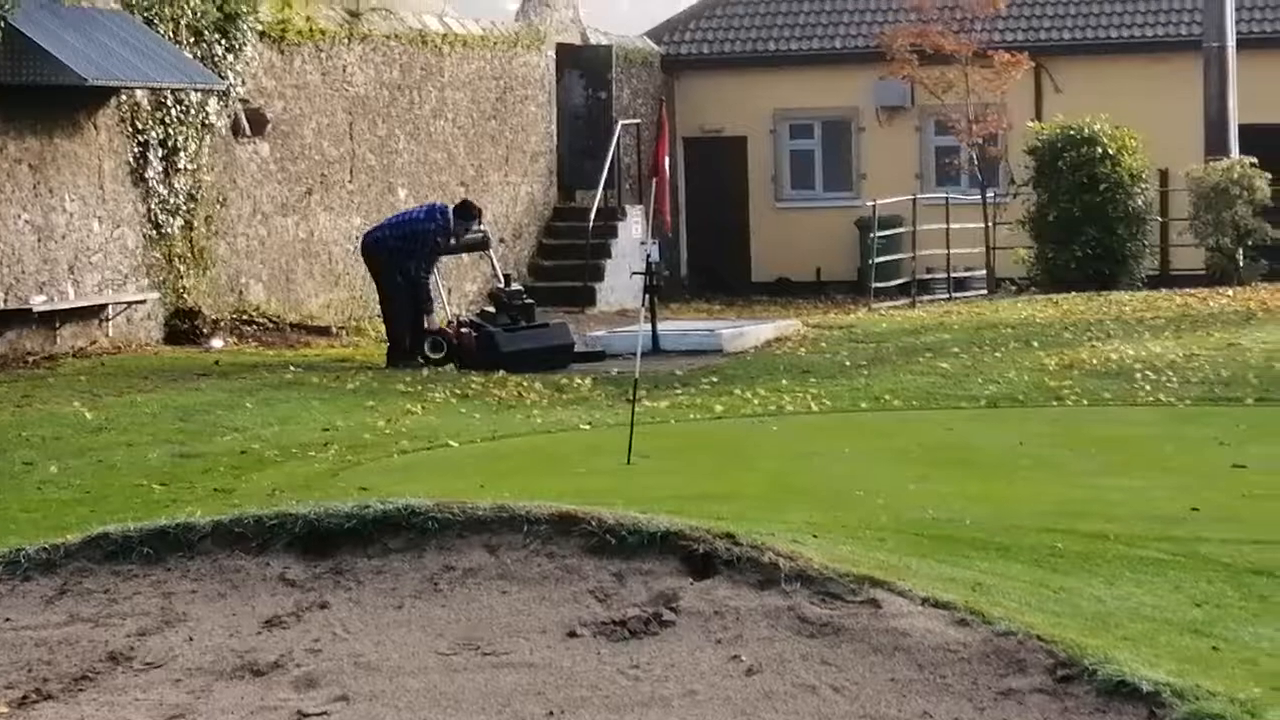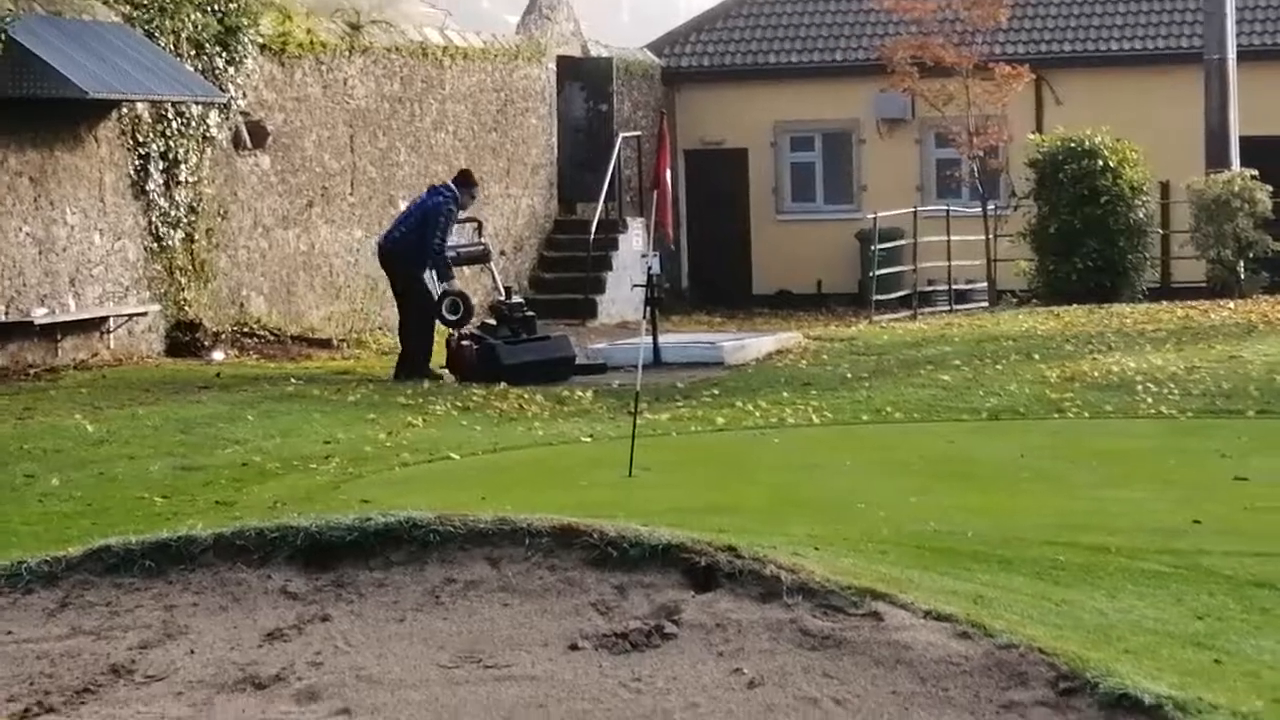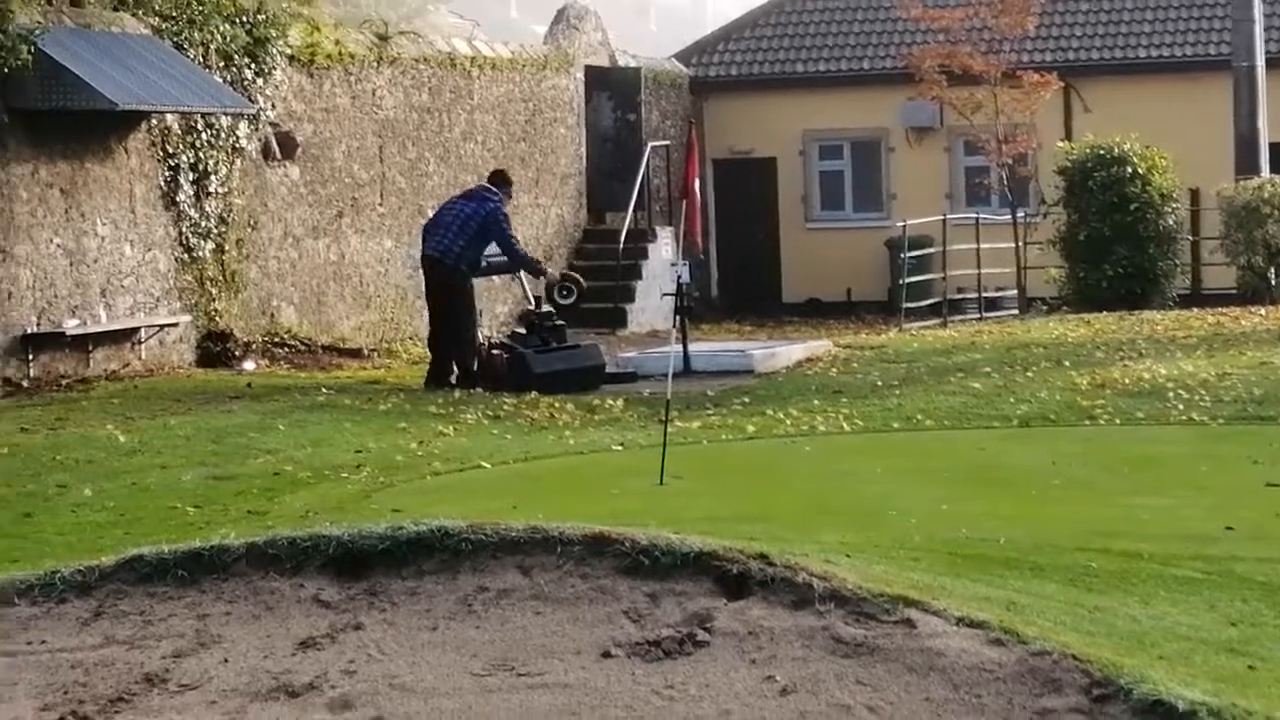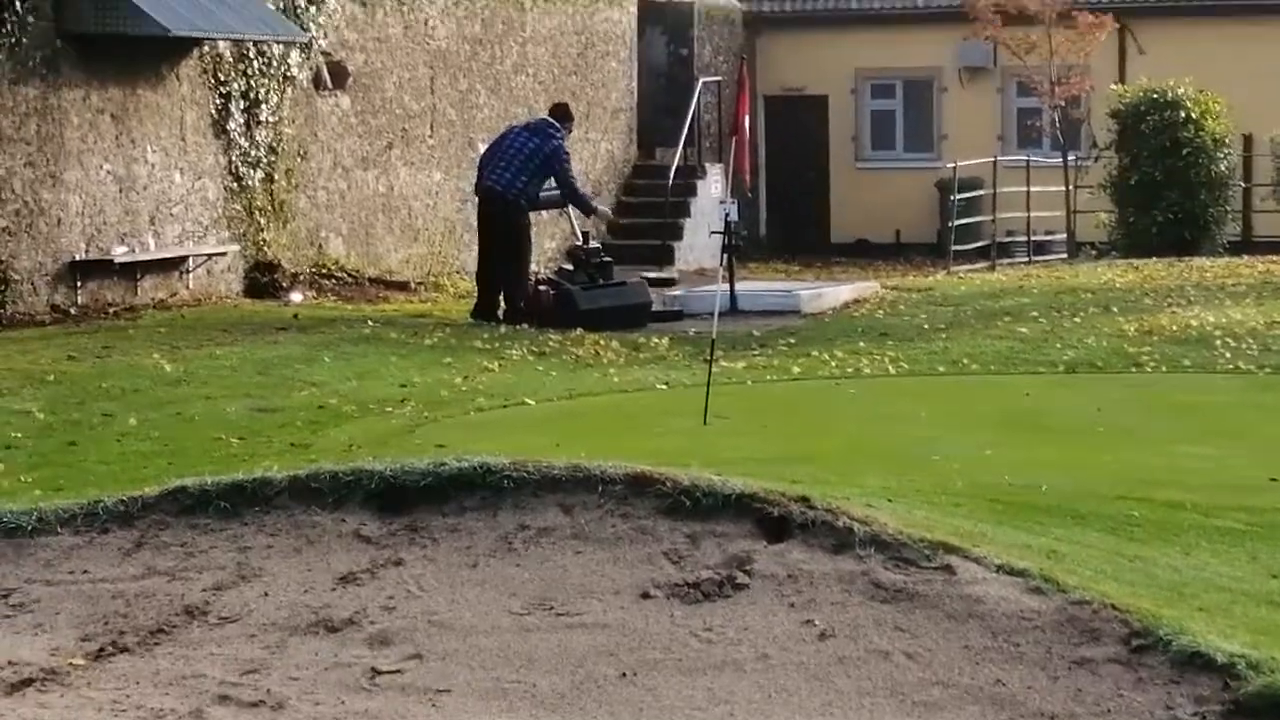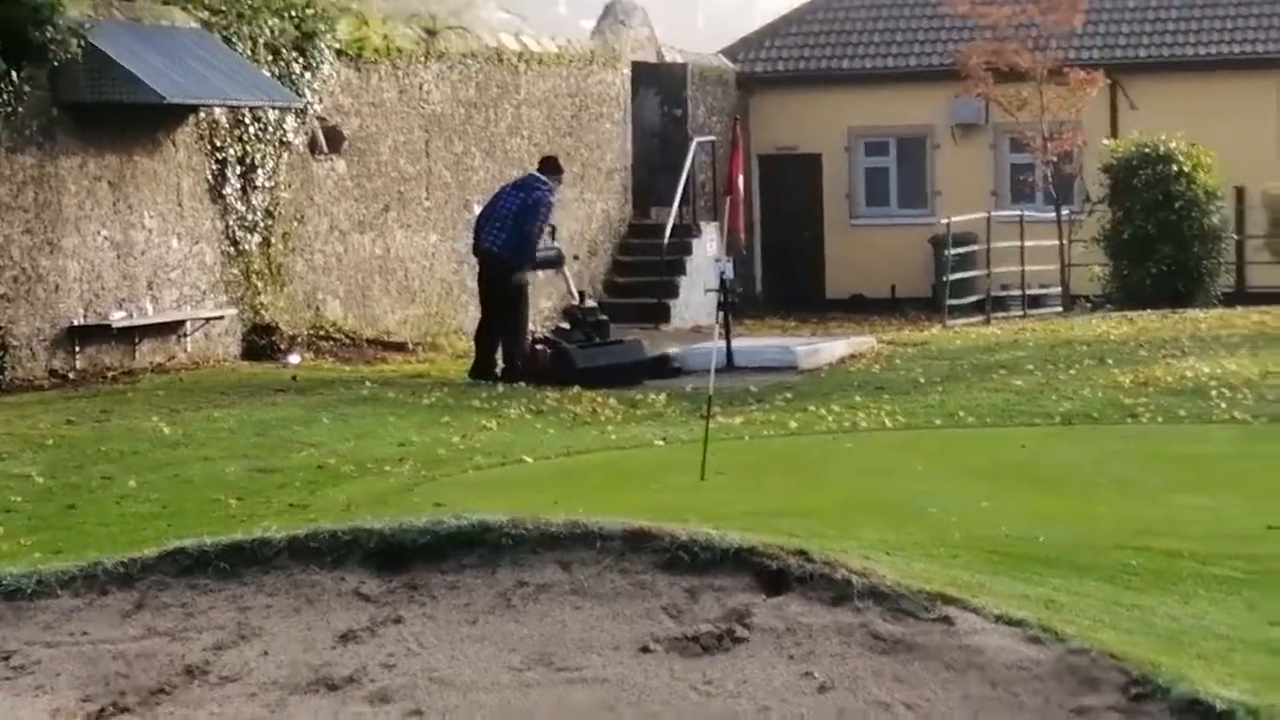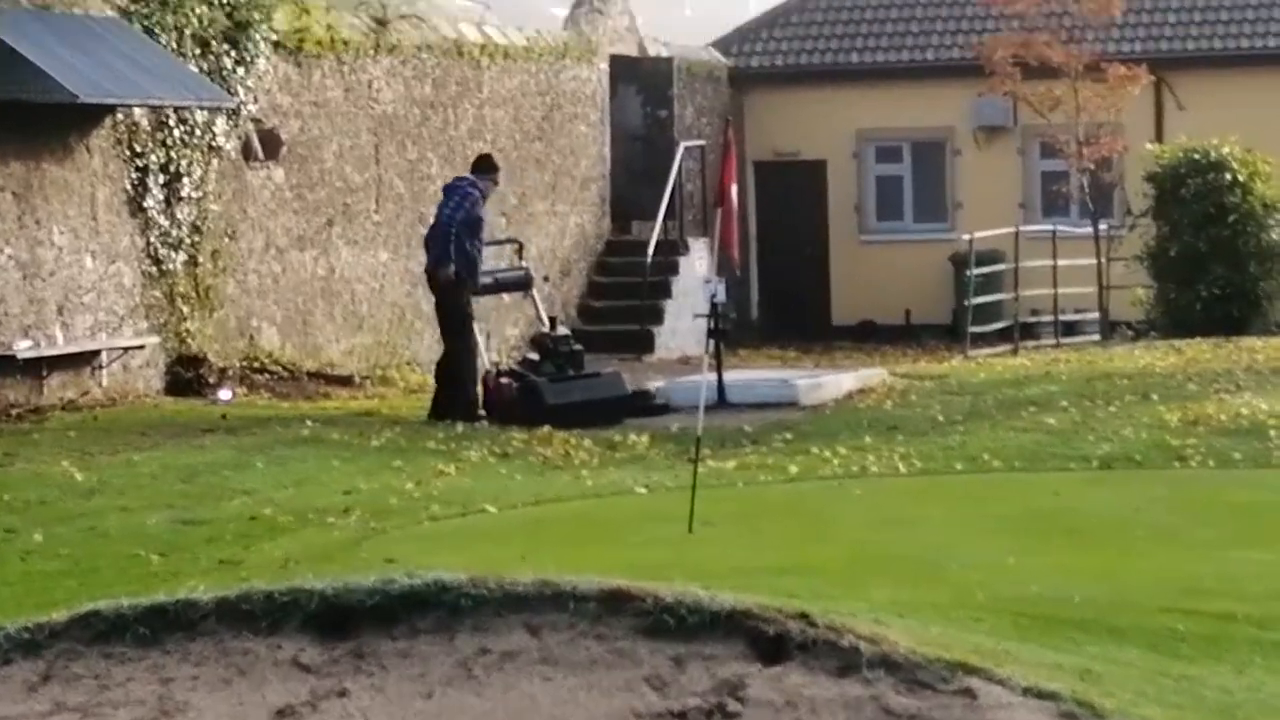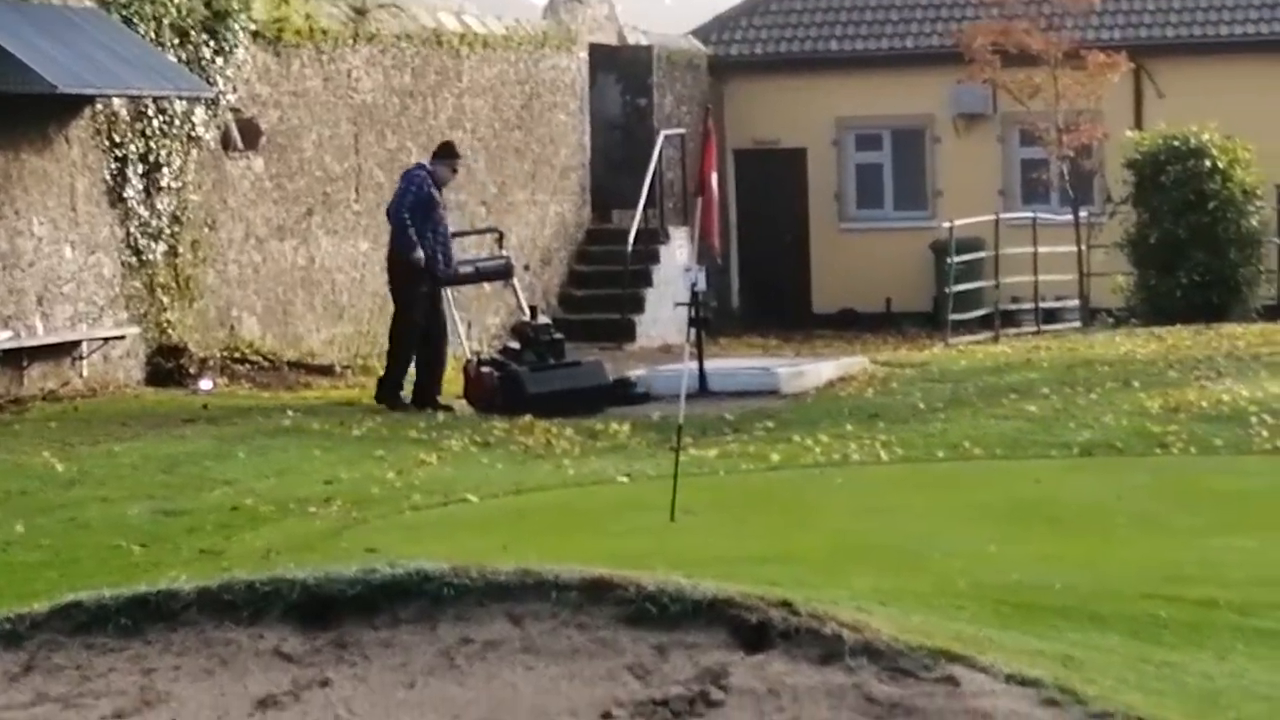
dt=0.4s
person 1, frame 1
left shoulder: (441, 215)
right shoulder: (433, 231)
right elbow: (421, 274)
right wrist: (430, 315)
left hip: (390, 250)
right hip: (378, 249)
left knee: (413, 300)
right knee: (398, 302)
left ankle: (410, 355)
right ankle: (399, 357)
person 1, frame 2
left shoulder: (436, 199)
right shoulder: (446, 206)
right elbow: (436, 246)
right wrist: (448, 278)
left hip: (392, 253)
right hip: (402, 256)
left knee: (412, 311)
right knee: (425, 310)
left ankle: (407, 367)
right ankle: (418, 367)
person 1, frame 3
left shoulder: (459, 200)
right shoulder: (494, 211)
left elbow: (429, 227)
right elbow: (512, 249)
right wrist: (541, 271)
left hip: (431, 262)
right hip: (453, 270)
left knee: (440, 323)
right knee: (465, 325)
left ankle: (437, 376)
right ankle: (467, 379)
person 1, frame 4
left shoulder: (516, 129)
right shoulder: (556, 145)
left elbow: (486, 158)
right elbow: (568, 187)
left wrist: (481, 188)
right wrist: (594, 210)
left hip: (488, 196)
right hip: (513, 203)
left knee: (490, 256)
right knee: (517, 259)
left ankle: (485, 308)
right ankle: (515, 313)
person 1, frame 5
left shoulder: (510, 189)
right shoulder: (544, 197)
left elbow: (482, 219)
right elbow: (532, 235)
left wrist: (480, 249)
right wrist: (522, 267)
left hip: (487, 257)
right hip: (509, 264)
left knee: (490, 316)
right knee: (515, 319)
left ankle: (483, 367)
right ankle: (513, 372)
person 1, frame 6
left shoulder: (458, 194)
right shoulder: (469, 195)
left elbow: (432, 235)
right elbow: (447, 225)
right wrist: (446, 263)
left hip: (452, 278)
right hip: (454, 277)
left knee: (456, 343)
right knee: (463, 343)
left ankle: (444, 406)
right ankle: (465, 408)
person 1, frame 7
left shoulder: (433, 189)
right shoulder: (418, 179)
right elbow: (397, 212)
left wrist: (442, 264)
right wrist: (412, 247)
left hip: (430, 271)
right hip: (411, 267)
left knee: (436, 332)
right knee: (408, 328)
left ankle: (426, 395)
right ankle: (389, 390)
